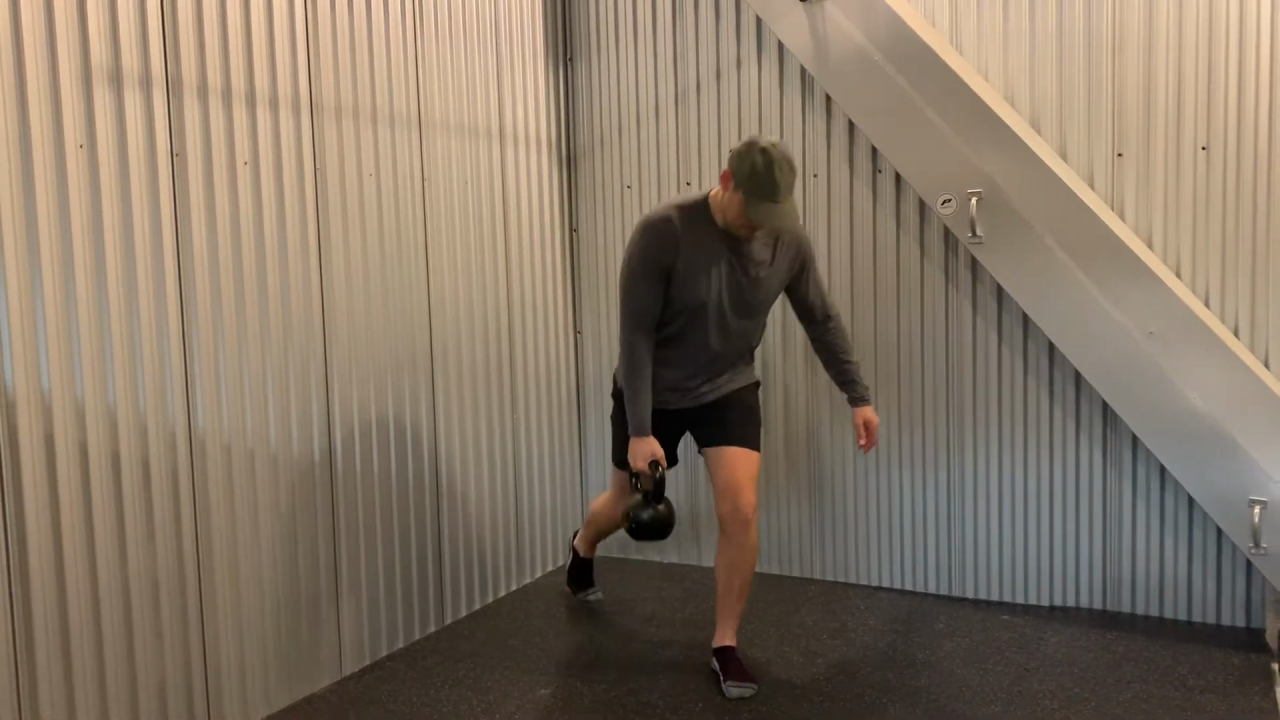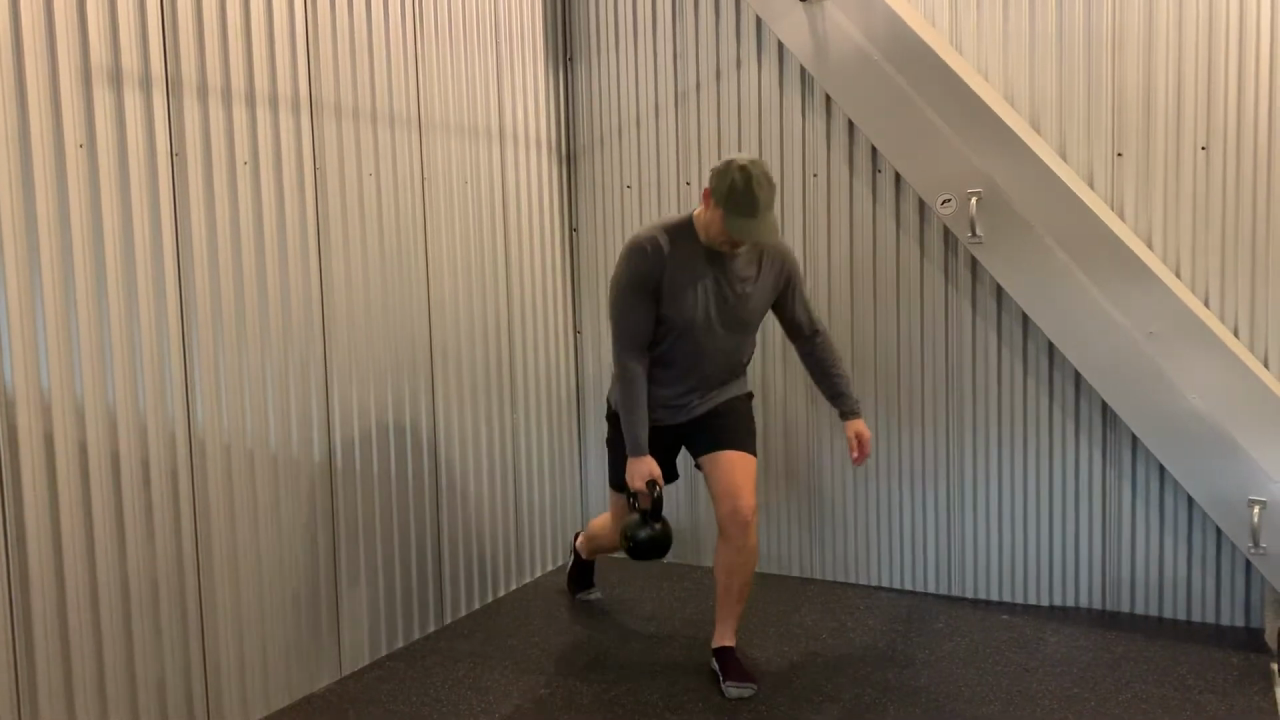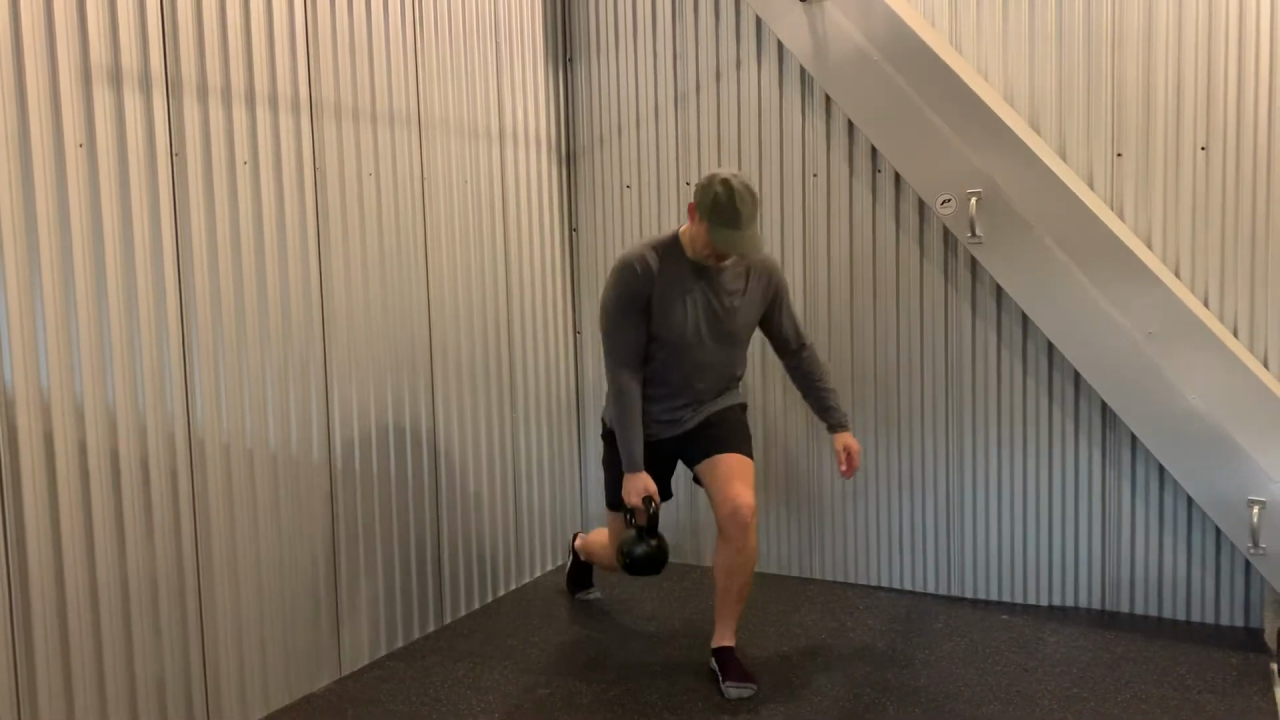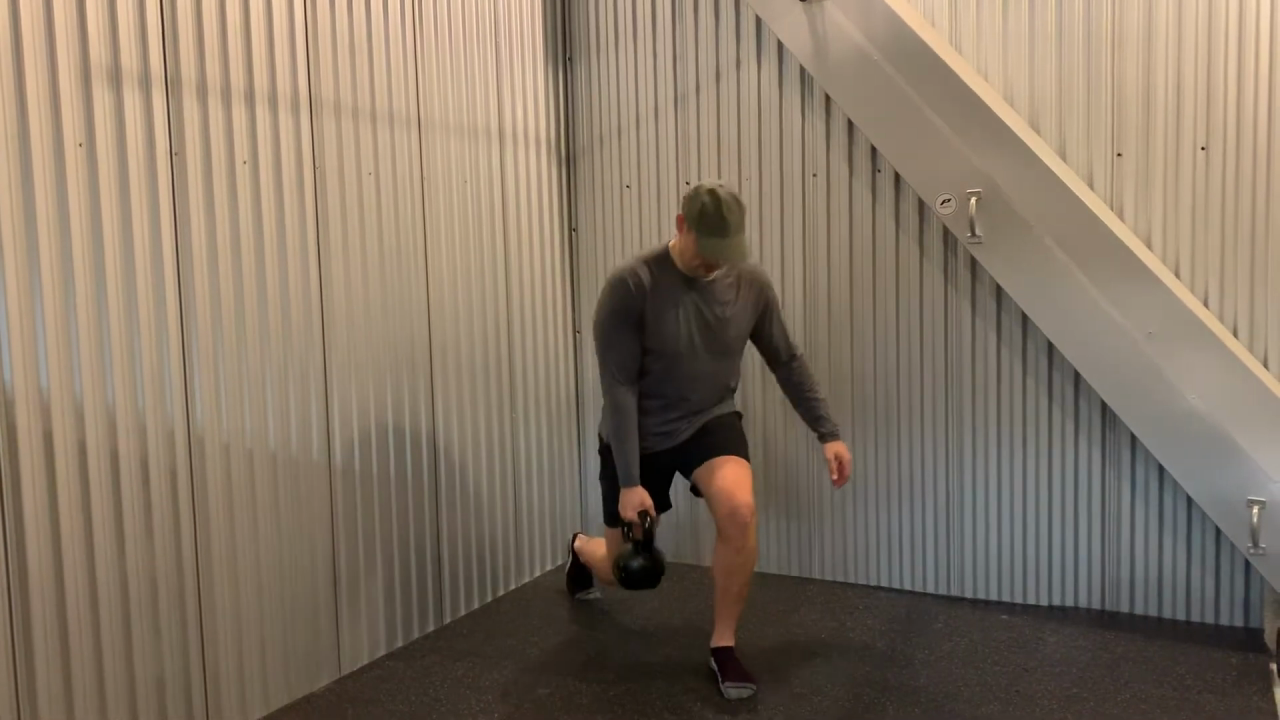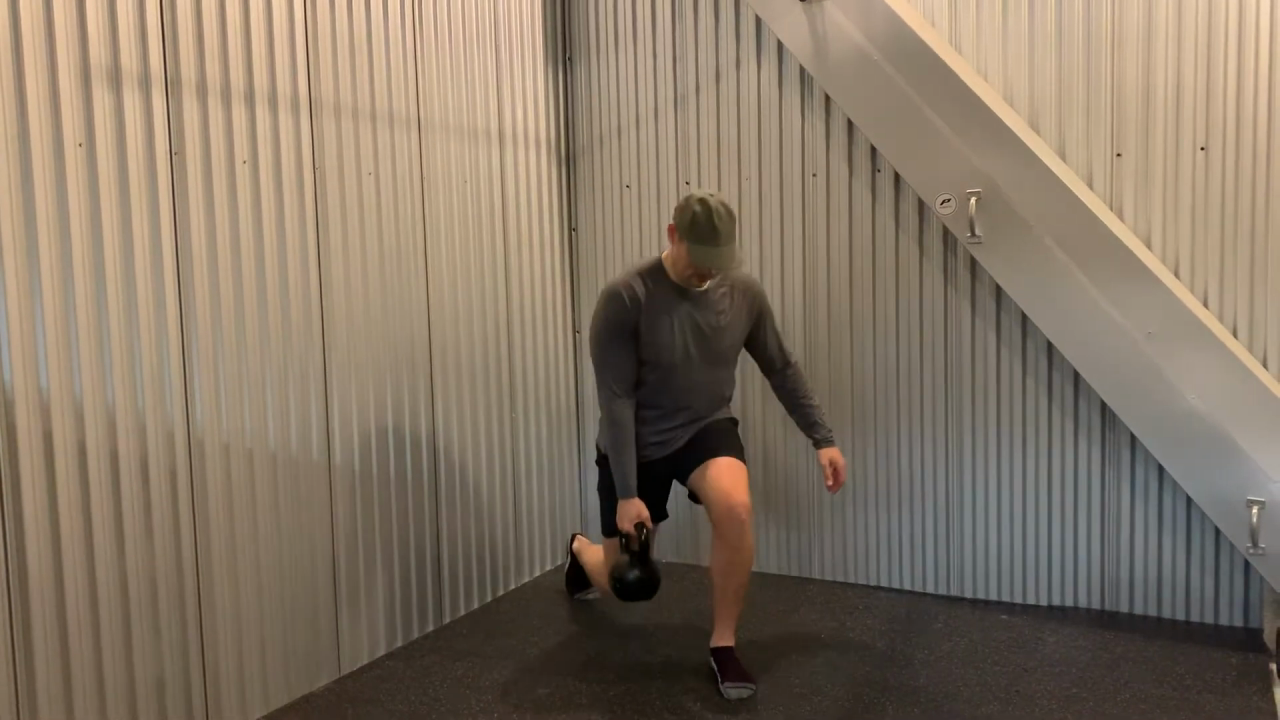
dt=0.1s
person 1, frame 1
left shoulder: (789, 241)
right shoulder: (663, 231)
left elbow: (821, 321)
right elbow: (636, 336)
left wrist: (858, 396)
right wrist: (640, 430)
left hip: (729, 388)
right hip: (656, 391)
left knee: (741, 511)
right knee: (629, 502)
left ankle: (725, 644)
right ankle: (582, 546)
person 1, frame 2
left shoulder: (774, 258)
right shoulder: (649, 252)
left elbow: (810, 337)
right elbow: (629, 355)
left wrist: (849, 410)
right wrist: (638, 451)
left hip: (721, 401)
right hip: (648, 408)
left knee: (740, 513)
right knee: (629, 529)
left ankle: (724, 645)
right ankle: (583, 550)
person 1, frame 3
left shoulder: (761, 272)
right shoulder: (638, 271)
left elbow: (796, 351)
right elbow: (623, 375)
left wrist: (836, 423)
right wrist: (632, 467)
left hip: (715, 413)
right hip: (645, 423)
left knee: (741, 513)
right knee: (626, 548)
left ankle: (724, 645)
right ankle: (583, 547)
person 1, frame 4
left shoulder: (752, 283)
right shoulder: (631, 286)
left elbow: (787, 362)
right elbow: (619, 389)
left wrist: (828, 432)
right wrist: (629, 482)
left hip: (710, 422)
right hip: (641, 435)
left knee: (739, 511)
left ankle: (723, 645)
right ankle: (582, 549)
person 1, frame 5
left shoulder: (744, 293)
right shoulder: (624, 298)
left elbow: (781, 369)
right elbow: (615, 401)
left wrist: (822, 439)
right wrist: (626, 493)
left hip: (706, 429)
right hip: (638, 443)
left knee: (736, 509)
left ankle: (724, 644)
right ankle: (581, 549)
